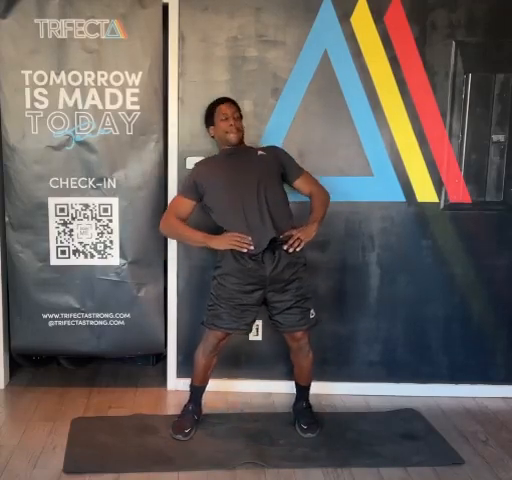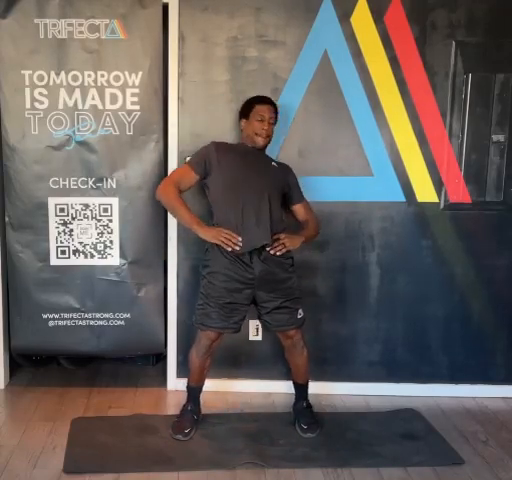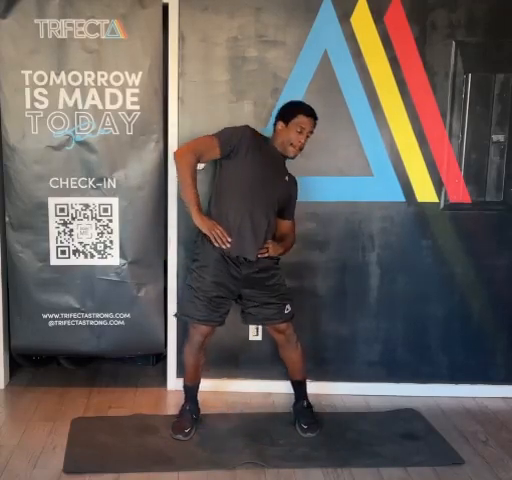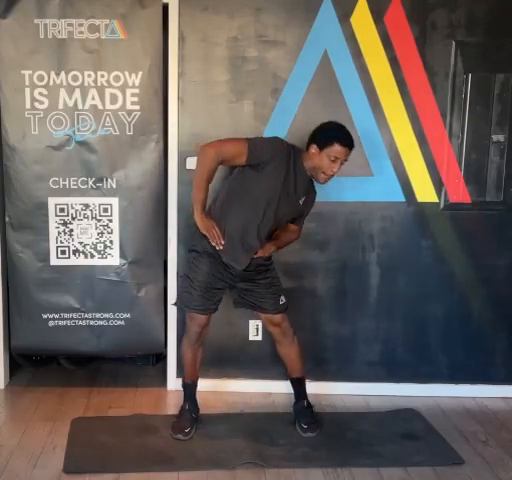
dt=0.4s
person 1, frame 1
left shoulder: (272, 155)
right shoulder: (203, 171)
left elbow: (318, 192)
right elbow: (169, 223)
left wrist: (312, 226)
right wrist: (213, 240)
left hip: (285, 260)
right hip: (238, 265)
left knee: (299, 339)
right knee: (213, 338)
left ankle: (302, 404)
right ankle: (193, 407)
person 1, frame 2
left shoulder: (282, 171)
right shoulder: (215, 153)
left elbow: (311, 221)
right elbow: (166, 189)
left wrist: (299, 238)
right wrist: (202, 228)
left hip: (274, 263)
right hip: (227, 261)
left knee: (293, 337)
right knee: (207, 338)
left ankle: (302, 404)
right ankle: (191, 407)
person 1, frame 3
left shoulder: (288, 182)
right shoulder: (243, 139)
left elbow: (287, 233)
right elbow: (185, 154)
left wrist: (280, 246)
right wrist: (198, 215)
left hip: (261, 265)
right hip: (217, 257)
left knee: (285, 332)
right knee: (199, 334)
left ankle: (302, 404)
right ankle: (190, 407)
person 1, frame 4
left shoulder: (308, 193)
right shoulder: (276, 151)
right elbow: (210, 151)
left wrist: (273, 244)
right wrist: (200, 213)
left hip: (255, 261)
right hip: (212, 252)
left knee: (281, 325)
right knee: (196, 327)
left ankle: (302, 403)
right ankle: (189, 406)
